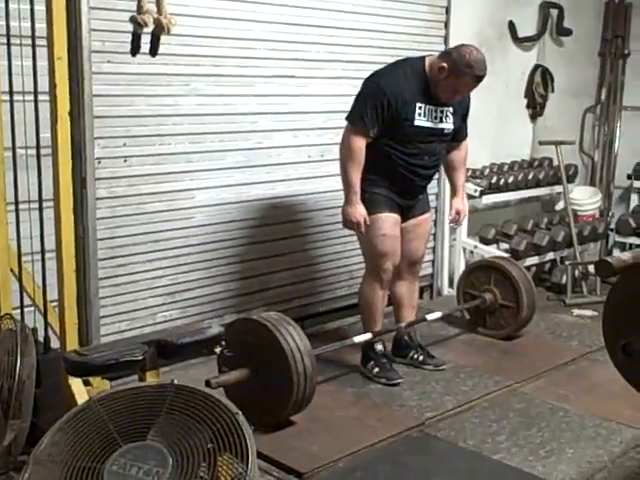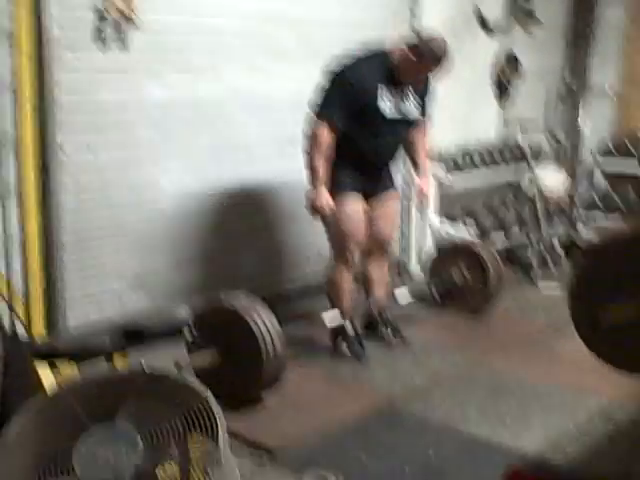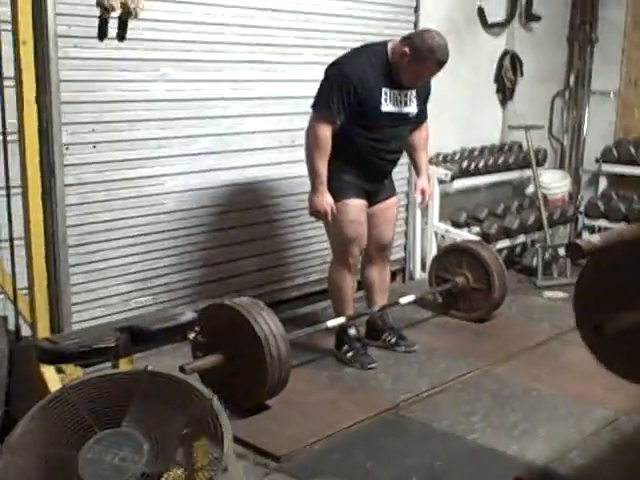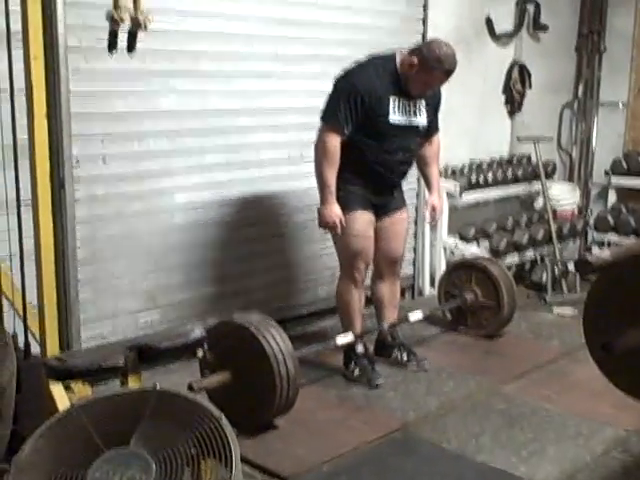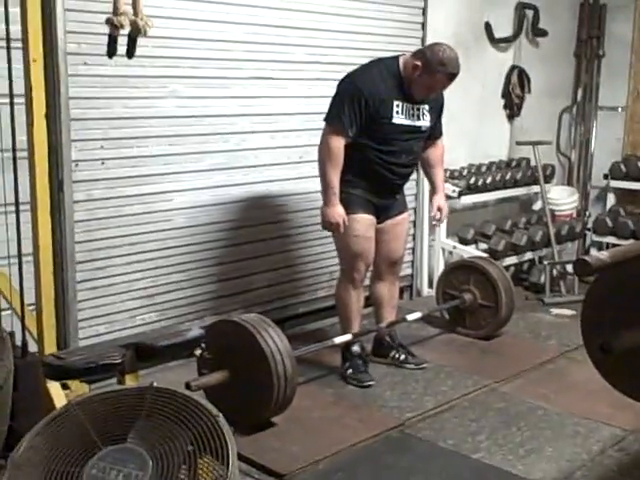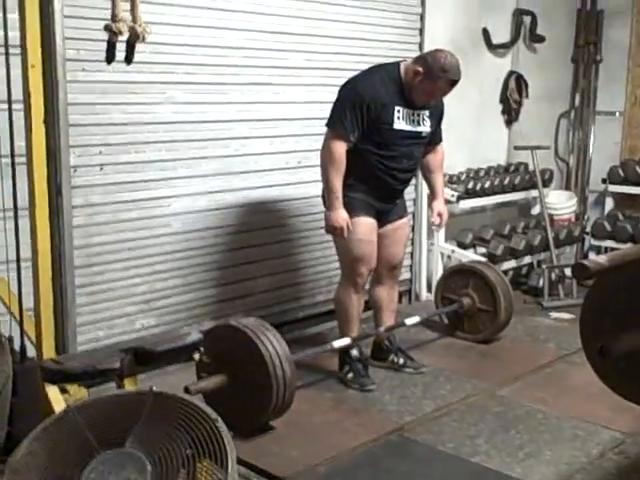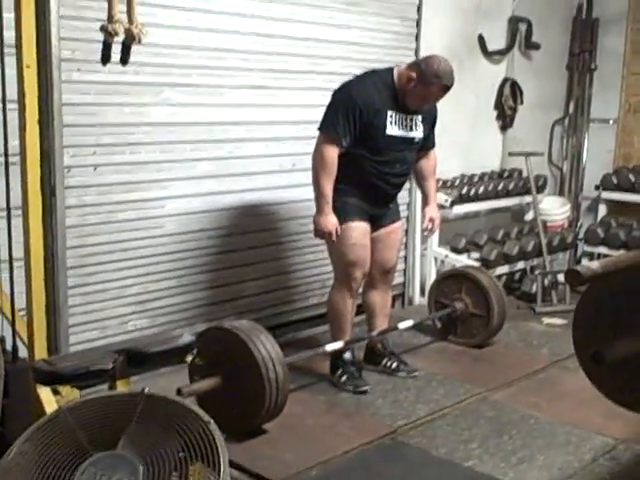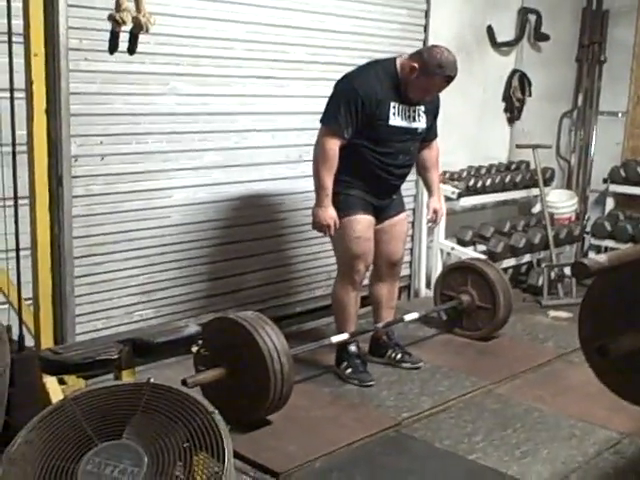
dt=0.2s
person 1, frame 1
left shoulder: (458, 97)
right shoulder: (389, 84)
left elbow: (456, 146)
right elbow: (354, 139)
left wrist: (459, 193)
right wrist: (353, 199)
left hip: (415, 193)
right hip: (378, 189)
left knee: (411, 267)
right knee: (382, 268)
left ankle: (405, 342)
right ankle: (373, 350)
person 1, frame 2
left shoulder: (418, 83)
right shoulder: (357, 77)
left elbow: (417, 129)
right elbow: (323, 130)
left wrist: (422, 173)
right wrist: (319, 187)
left hip: (380, 176)
right hip: (344, 175)
left knee: (380, 246)
right knee: (349, 251)
left ankle: (377, 318)
right ankle: (344, 328)
person 1, frame 3
left shoulder: (419, 80)
right shoulder: (352, 71)
left elbow: (417, 127)
right elbow: (320, 127)
left wrist: (422, 173)
right wrist: (319, 188)
left hip: (381, 177)
right hip: (344, 176)
left knee: (381, 250)
right knee: (349, 254)
left ankle: (378, 324)
right ankle: (346, 334)
person 1, frame 4
left shoulder: (430, 91)
right shoulder: (361, 81)
left elbow: (428, 140)
right elbow: (329, 137)
left wrist: (434, 188)
right wrist: (328, 199)
left hip: (391, 190)
right hip: (353, 189)
left knee: (390, 266)
right knee: (356, 268)
left ankle: (387, 341)
right ankle: (355, 351)
person 1, frame 5
left shoulder: (433, 95)
right shoulder: (364, 84)
left elbow: (432, 143)
right elbow: (333, 139)
left wrist: (438, 191)
right wrist: (331, 200)
left hip: (392, 193)
right hip: (354, 191)
left knee: (390, 267)
right knee: (356, 270)
left ankle: (385, 341)
right ankle: (351, 351)
person 1, frame 6
left shoulder: (433, 102)
right shoulder: (366, 89)
left elbow: (432, 150)
right elbow: (335, 144)
left wrist: (438, 196)
right wrist: (334, 204)
left hip: (393, 198)
right hip: (355, 196)
left knee: (390, 272)
right knee: (358, 273)
left ankle: (384, 345)
right ankle: (349, 354)
person 1, frame 7
left shoulder: (426, 106)
right shoulder: (359, 94)
left elbow: (425, 155)
right elbow: (327, 149)
left wrist: (431, 201)
right wrist: (324, 209)
left hip: (386, 202)
right hip: (349, 199)
left knee: (384, 275)
right knee: (351, 277)
left ankle: (377, 349)
right ankle: (342, 359)
person 1, frame 8
left shoulder: (429, 97)
right shoulder: (361, 85)
left elbow: (427, 146)
right elbow: (329, 141)
left wrist: (435, 193)
right wrist: (323, 201)
left hip: (390, 194)
right hip: (352, 191)
left knee: (390, 266)
right knee: (354, 270)
left ankle: (382, 341)
right ankle: (347, 351)
